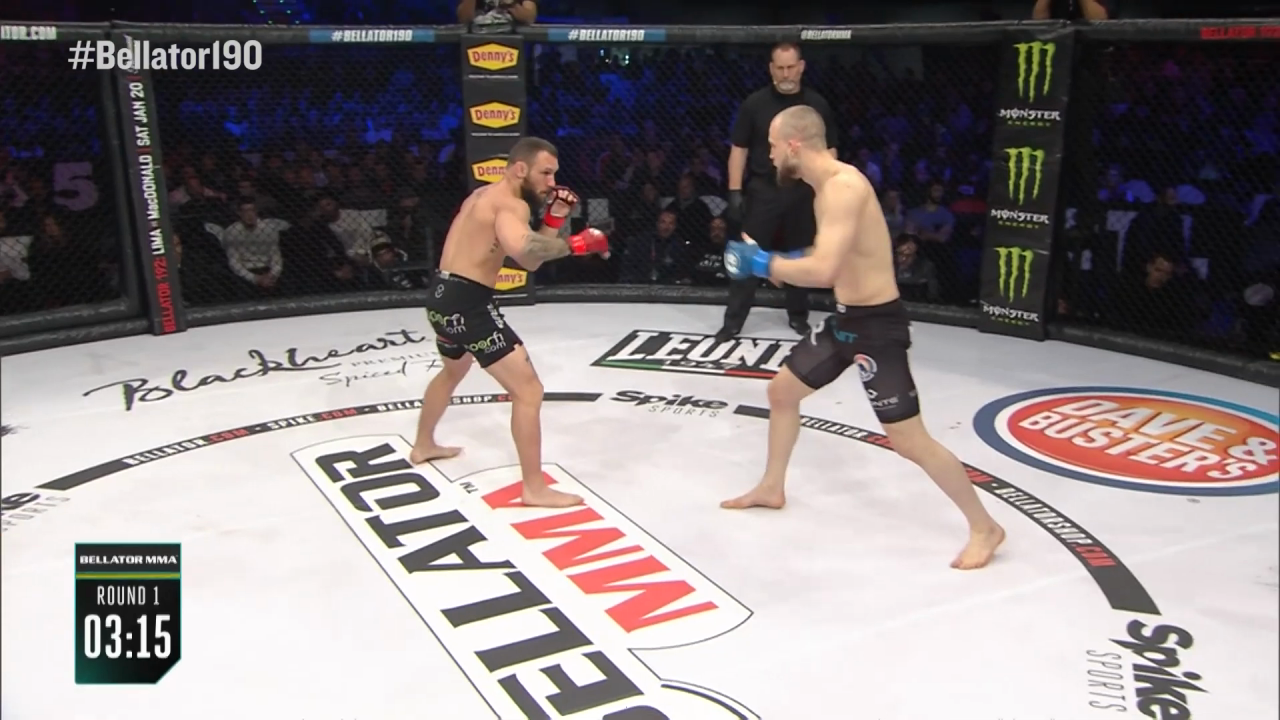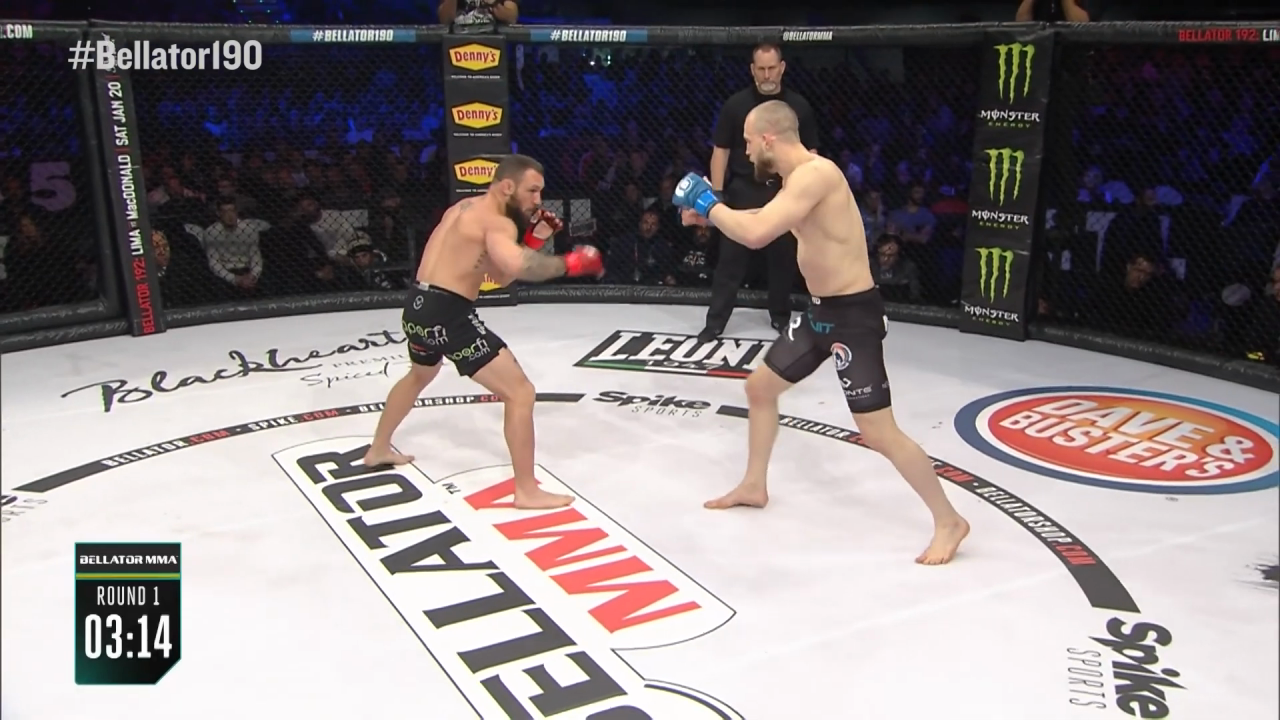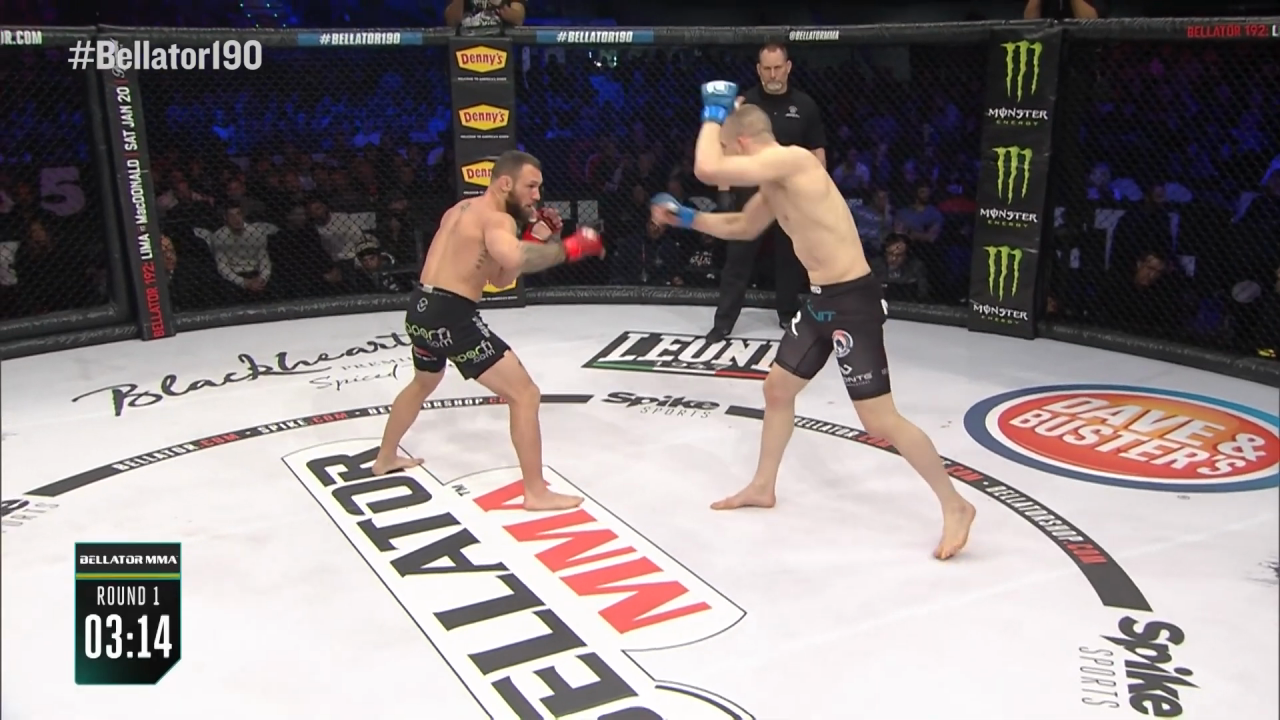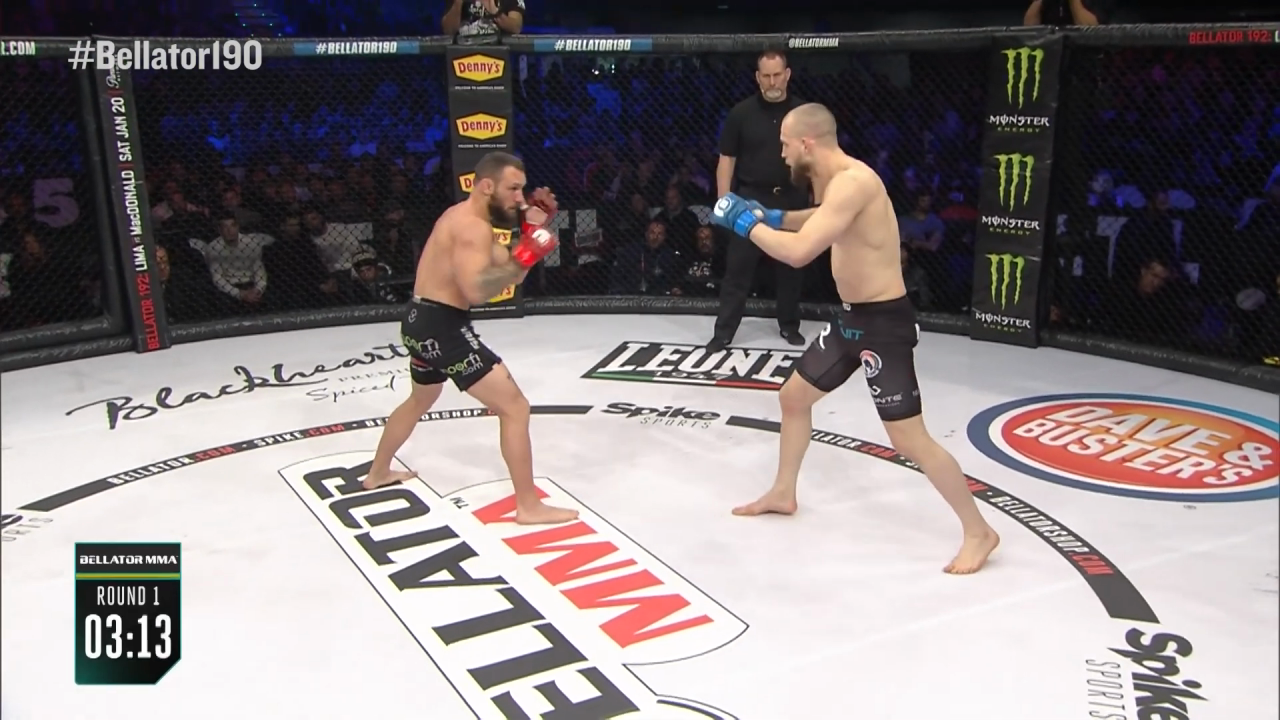
dt=0.5s
person 1, frame 1
left shoulder: (844, 187)
right shoulder: (827, 184)
left elbow: (823, 270)
left wrist: (762, 263)
right wrist: (771, 257)
left hip: (878, 325)
right hip: (845, 317)
left knee: (909, 441)
right knee: (781, 391)
left ankle: (984, 528)
right ankle: (770, 488)
person 1, frame 2
left shoulder: (816, 174)
right shoulder: (797, 175)
left elbow: (756, 234)
right elbow: (764, 220)
left wrist: (708, 205)
right wrist: (709, 204)
left hip: (854, 315)
right hip: (820, 311)
left knee: (878, 433)
right knee: (759, 388)
left ankle: (948, 522)
right ankle: (753, 487)
person 1, frame 3
left shoulder: (790, 161)
right shoulder: (773, 182)
left elbow: (708, 170)
right elbow: (743, 228)
left wrist: (712, 113)
right wrist: (683, 216)
left hip: (853, 302)
right hip: (821, 299)
left knee: (881, 419)
right knee: (778, 389)
left ankle: (955, 507)
right ankle: (761, 488)
person 1, frame 4
left shoulder: (853, 182)
right shoulder: (836, 179)
left elbow: (799, 251)
left wrist: (747, 224)
right wrist: (777, 218)
left hip: (884, 322)
right hip: (851, 318)
left knee: (910, 440)
right knee: (793, 398)
left ankle: (979, 533)
right ankle: (782, 494)
person 2, frame 1
left shoulder: (488, 195)
right shoulder: (510, 204)
left elbow: (529, 255)
right elbow: (524, 250)
left wrist: (555, 219)
right wrist: (577, 243)
left hip: (445, 296)
right hip: (467, 302)
left knee: (453, 371)
right knee: (528, 392)
left ankle: (423, 445)
right ankle: (534, 489)
person 2, frame 2
left shoulder: (467, 208)
right shoulder: (495, 221)
left elbow: (501, 276)
right elbow: (518, 265)
left wrist: (534, 238)
right wrist: (570, 263)
left hip: (420, 307)
right hip: (448, 314)
left knee: (419, 376)
right knee: (520, 394)
left ankle: (379, 450)
right ankle: (527, 490)
person 2, frame 3
left shoulder: (463, 210)
right shoulder: (495, 218)
left elbow: (500, 275)
right elbow: (515, 259)
left wrist: (536, 235)
right wrist: (571, 248)
left hip: (423, 309)
right hip: (453, 317)
left knee: (421, 384)
right knee: (524, 395)
left ankle: (386, 457)
right ankle: (536, 492)
person 2, frame 4
left shoulder: (462, 217)
right shoulder: (473, 227)
left elbow: (510, 272)
right elbow: (476, 290)
left wrist: (531, 227)
right wrist: (527, 253)
left hip: (421, 321)
right hip: (444, 327)
left knee: (420, 401)
right knee: (515, 408)
left ankle: (378, 472)
right ankle: (529, 506)
person 3, frame 1
left shoulder: (817, 105)
right shoulder: (755, 103)
left elbow: (829, 151)
right elbow: (739, 149)
right wrist: (735, 191)
left hip: (804, 191)
right hip: (763, 189)
left ankle: (798, 316)
right ankle: (733, 321)
person 3, frame 2
left shoulder: (799, 106)
right shoulder: (736, 104)
left elbow: (809, 152)
right elbow: (721, 150)
right wrist: (717, 191)
right hip: (744, 190)
left knee: (783, 258)
right knee: (731, 258)
left ankle: (780, 316)
right ankle: (716, 321)
person 3, frame 3
left shoulder: (805, 105)
right shoulder: (742, 104)
left elbow: (816, 151)
right hip: (751, 189)
left knee: (790, 257)
right knee: (738, 258)
left ankle: (788, 316)
right ankle: (723, 322)
person 3, frame 4
right shoulder: (741, 112)
right elbow: (726, 158)
right wrist: (723, 200)
left hip: (791, 199)
right hip: (750, 198)
left knee: (791, 266)
right knee: (738, 267)
left ankle: (789, 325)
right ankle: (723, 331)
